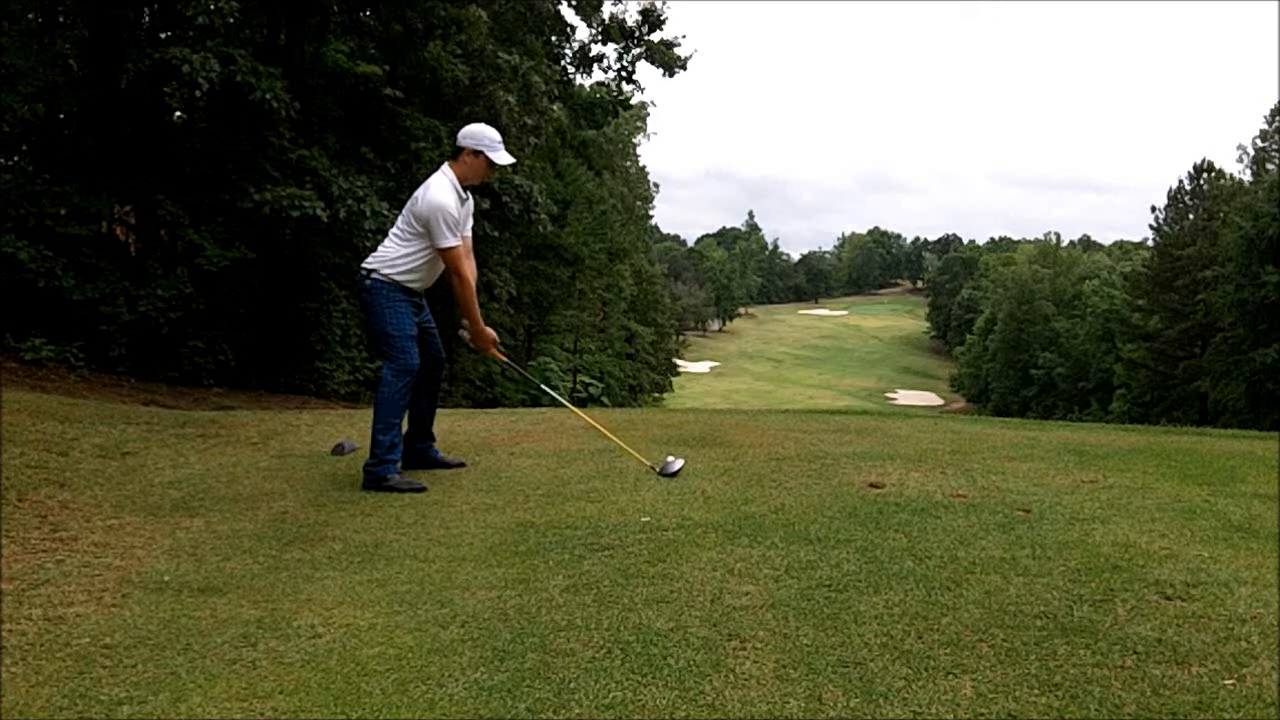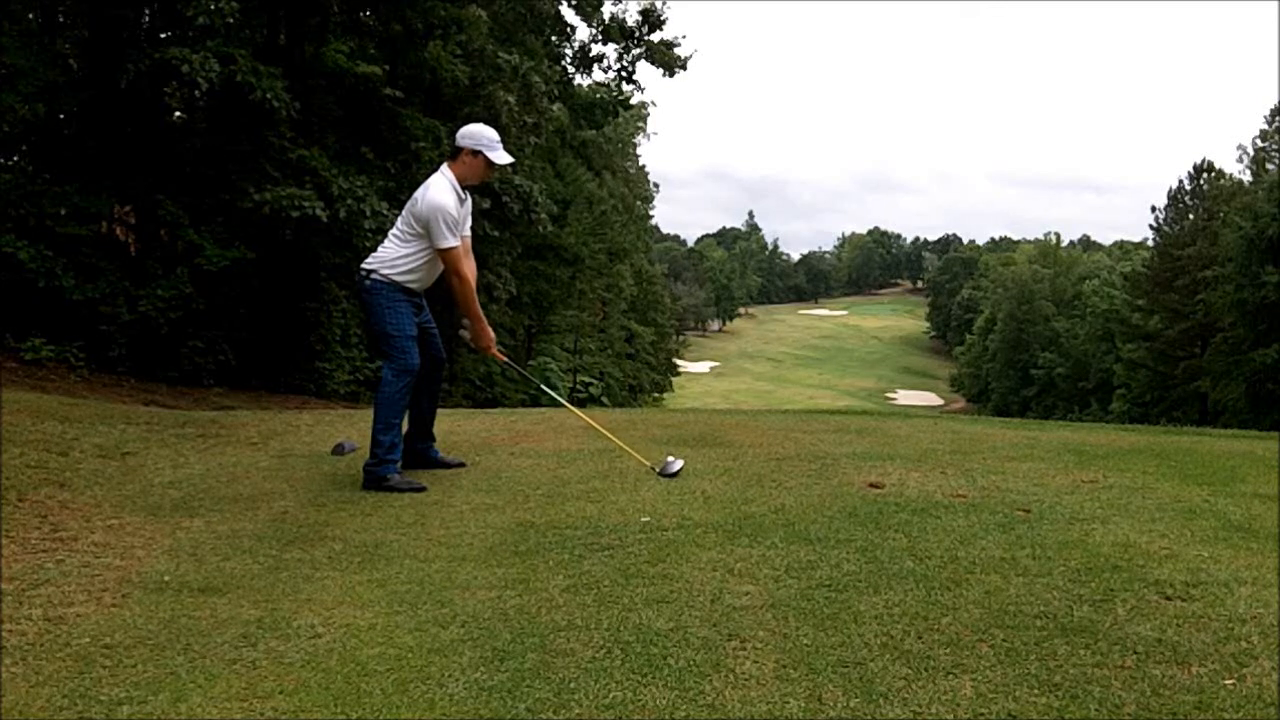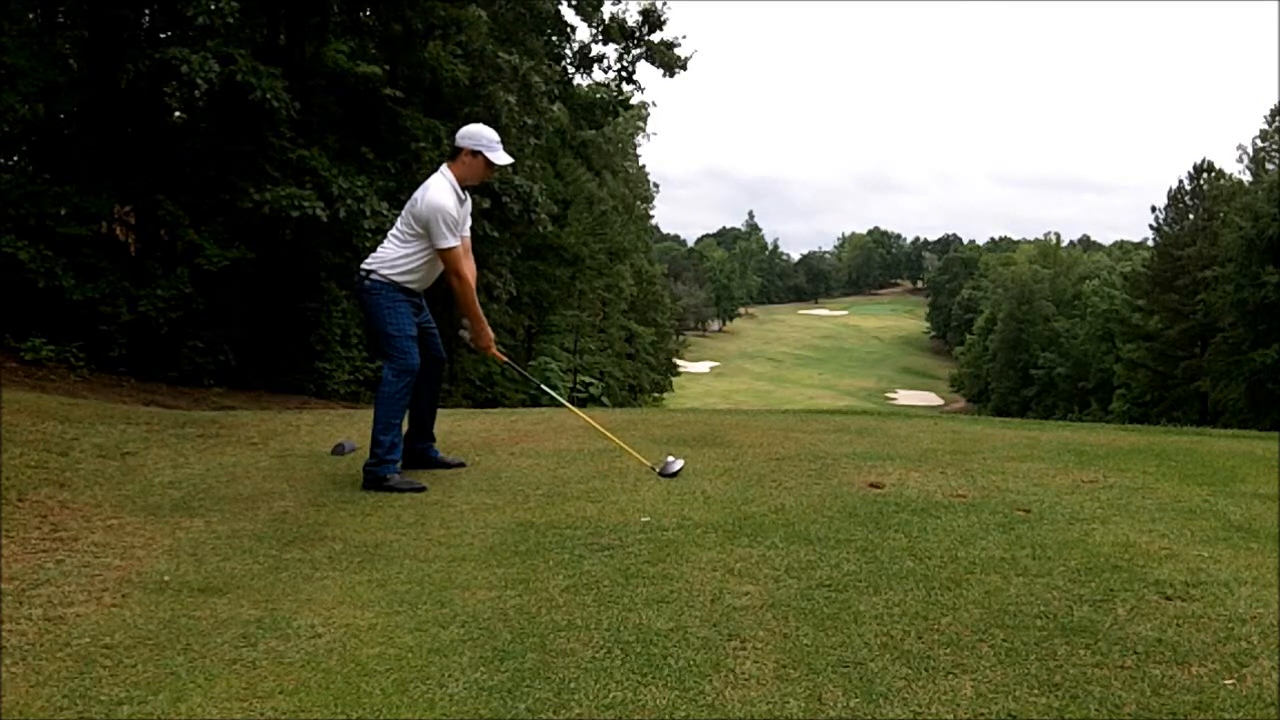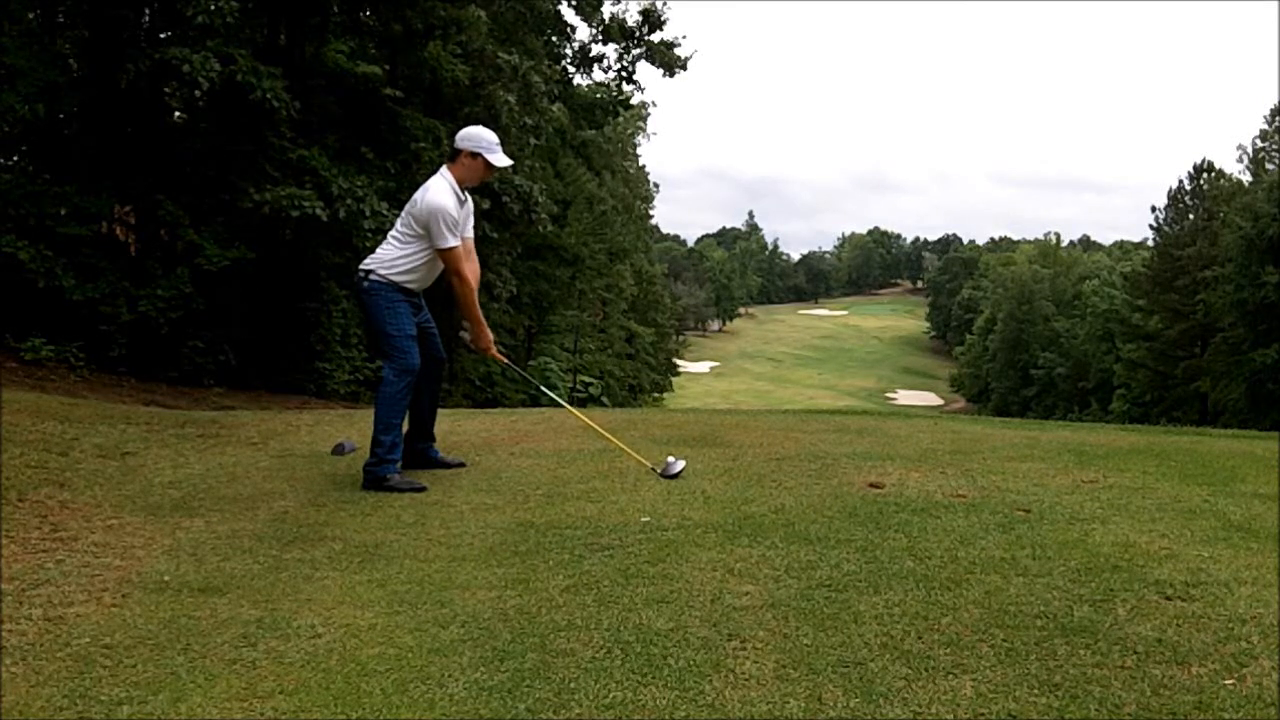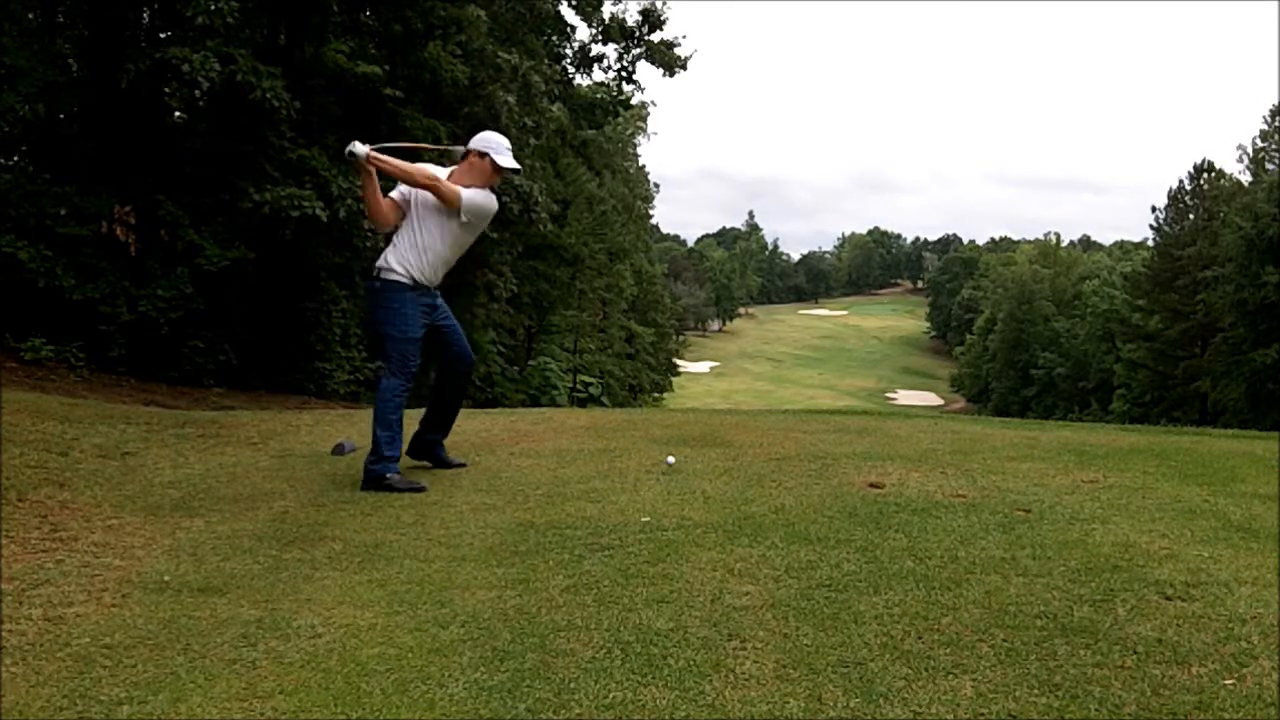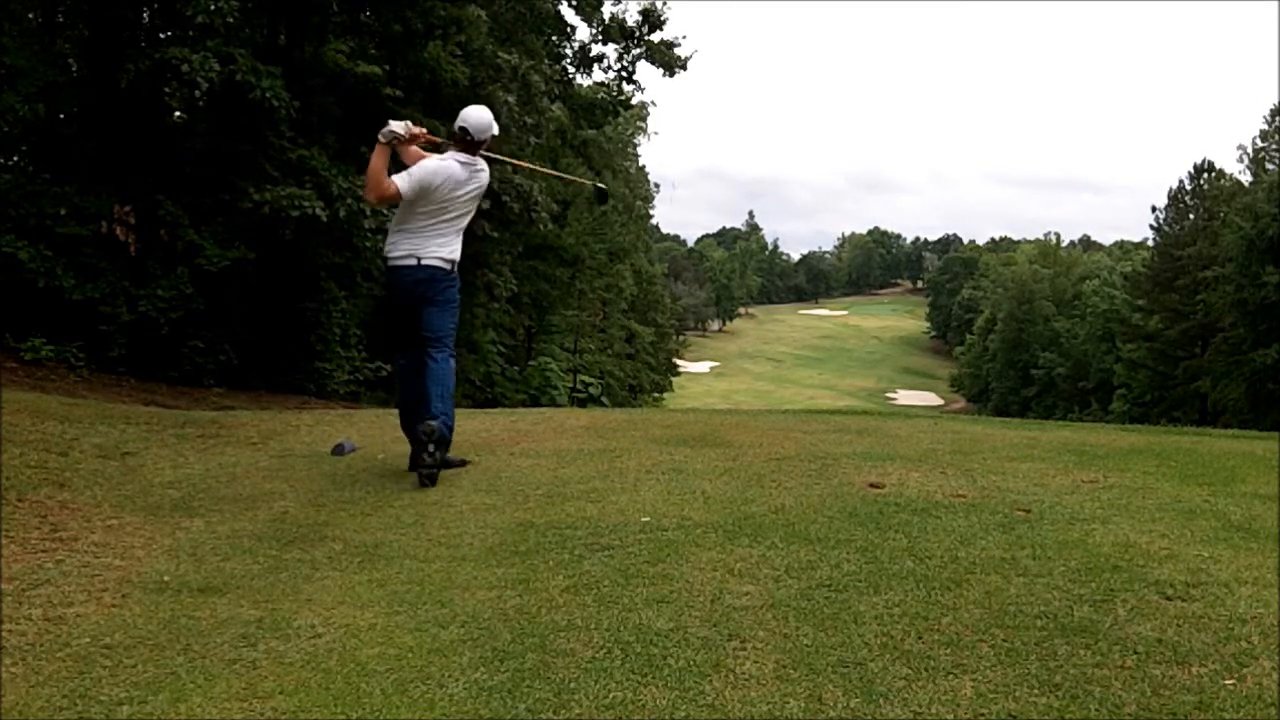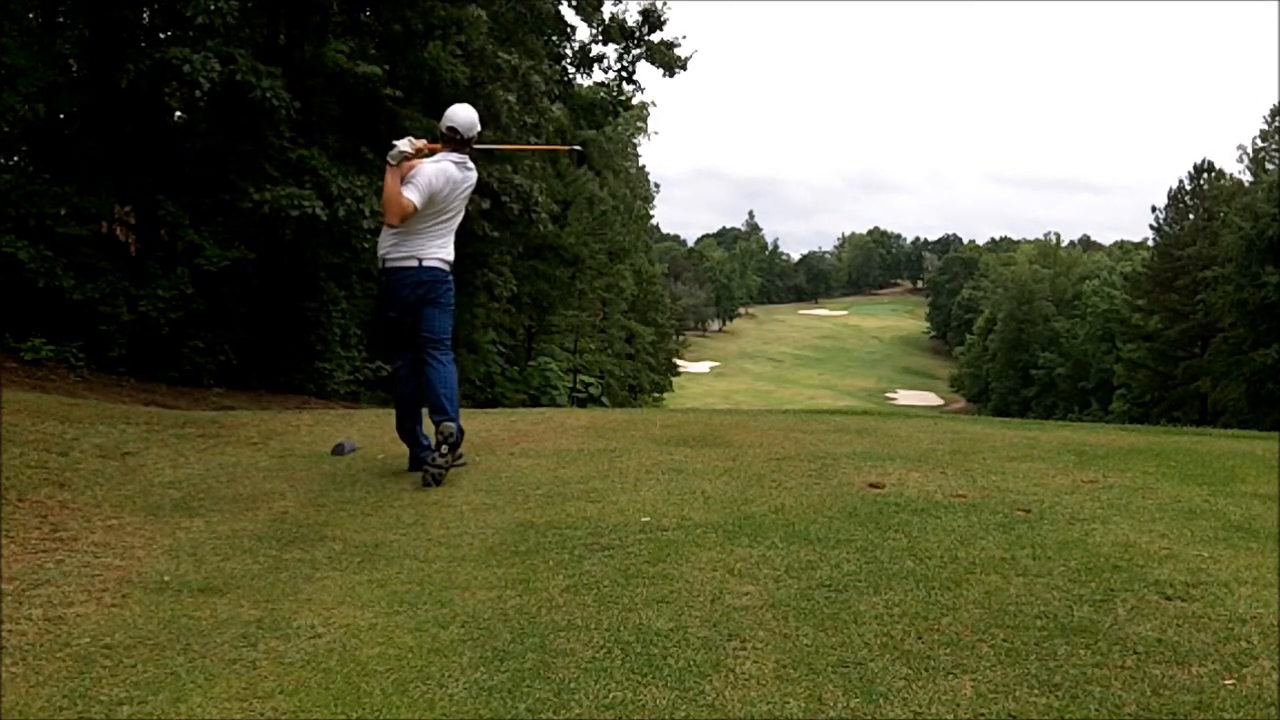
dt=0.7s
person 1, frame 1
left shoulder: (462, 196)
right shoulder: (440, 199)
left elbow: (467, 261)
right elbow: (457, 273)
left wrist: (471, 321)
right wrist: (479, 327)
left hip: (409, 289)
right hip: (385, 286)
left knee: (432, 362)
right knee: (403, 366)
left ankle: (418, 448)
right ankle: (381, 468)
person 1, frame 2
left shoulder: (461, 196)
right shoulder: (440, 199)
left elbow: (466, 261)
right elbow: (456, 273)
left wrist: (471, 320)
right wrist: (480, 326)
left hip: (408, 290)
right hip: (385, 286)
left knee: (432, 362)
right knee: (404, 366)
left ankle: (418, 449)
right ankle: (381, 468)
person 1, frame 3
left shoulder: (460, 196)
right shoulder: (440, 200)
left elbow: (466, 261)
right elbow: (456, 274)
left wrist: (471, 320)
right wrist: (480, 326)
left hip: (408, 290)
right hip: (385, 287)
left knee: (432, 362)
right knee: (404, 366)
left ankle: (418, 449)
right ankle: (381, 468)
person 1, frame 4
left shoulder: (463, 199)
right shoulder: (439, 201)
left elbow: (471, 262)
right elbow: (457, 273)
left wrist: (471, 321)
right wrist: (479, 328)
left hip: (408, 291)
right hip: (383, 287)
left knee: (433, 362)
right knee: (404, 367)
left ankle: (419, 449)
right ankle: (381, 468)
person 1, frame 5
left shoulder: (486, 203)
right shoulder: (423, 185)
left elbow: (432, 183)
right elbow: (384, 221)
left wrist: (373, 160)
right wrist: (368, 172)
left hip: (428, 293)
right hip: (397, 288)
left knee: (460, 362)
right knee: (400, 370)
left ankle: (428, 444)
right ankle: (381, 467)
person 1, frame 6
left shoulder: (432, 171)
right shoulder: (482, 174)
left elbow: (375, 195)
left wrist: (385, 142)
right wrist: (406, 142)
left hip: (400, 271)
right hip: (439, 275)
left knee: (408, 358)
right knee: (440, 353)
left ankle: (422, 446)
right ankle: (437, 427)
person 1, frame 7
left shoulder: (430, 171)
right shoulder: (468, 172)
left elbow: (393, 216)
left wrist: (393, 164)
right wrist: (409, 160)
left hip: (398, 273)
right hip: (435, 273)
left knee: (405, 359)
right knee: (438, 352)
left ankle: (418, 447)
right ankle: (447, 426)
